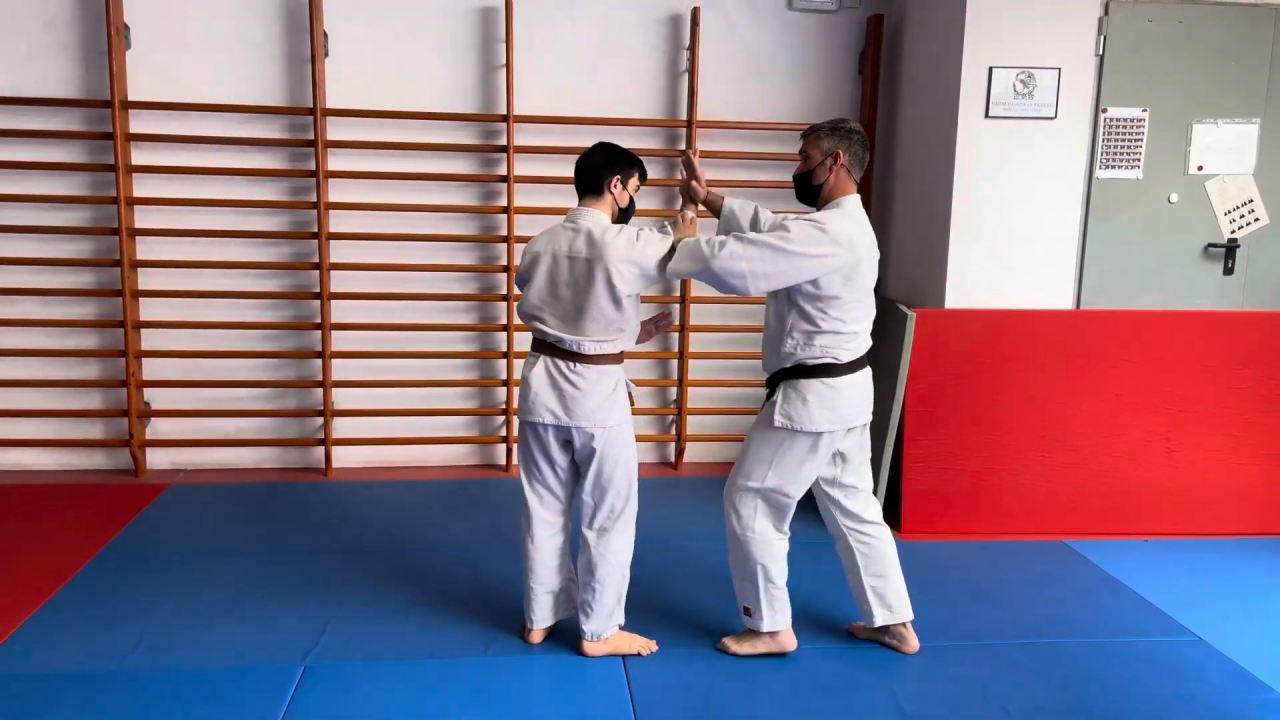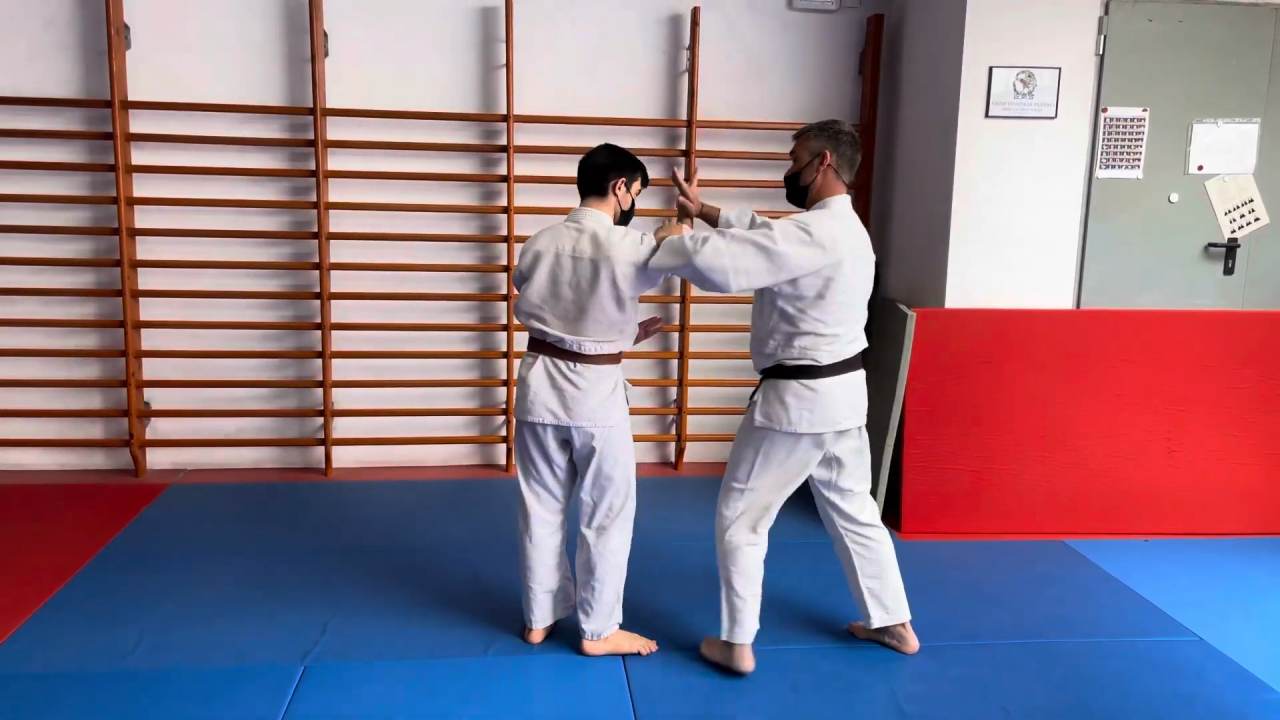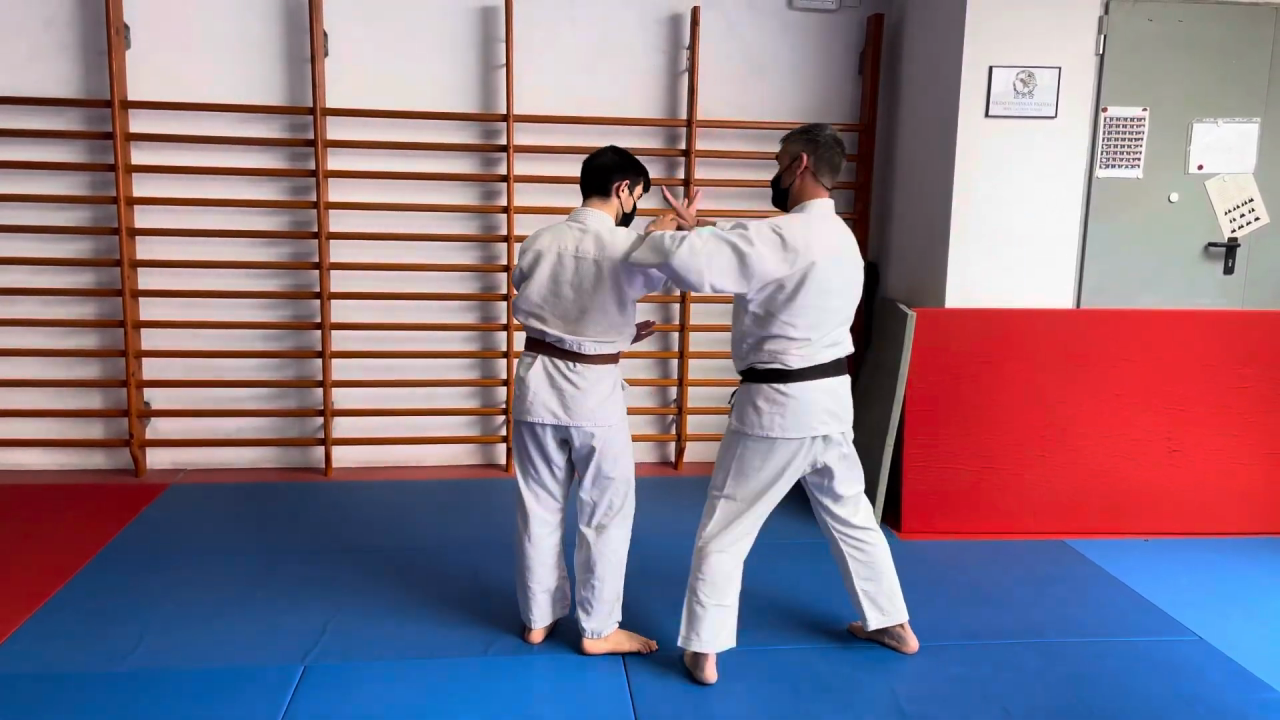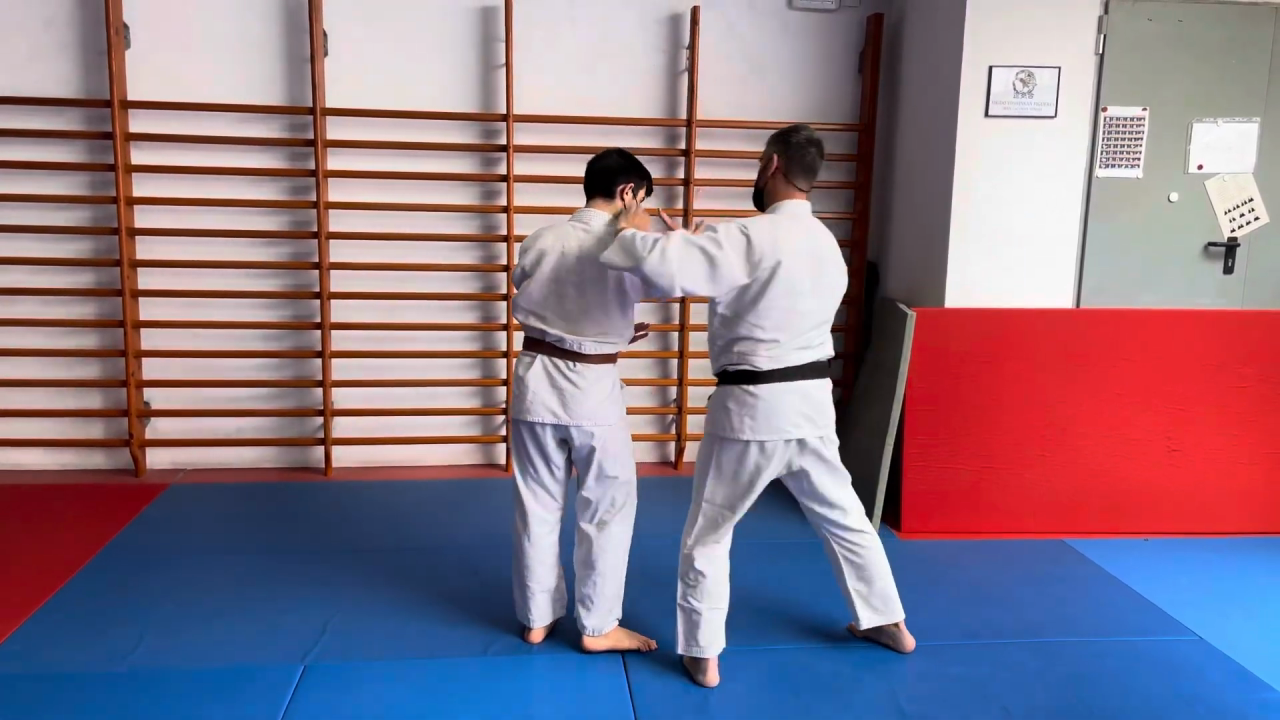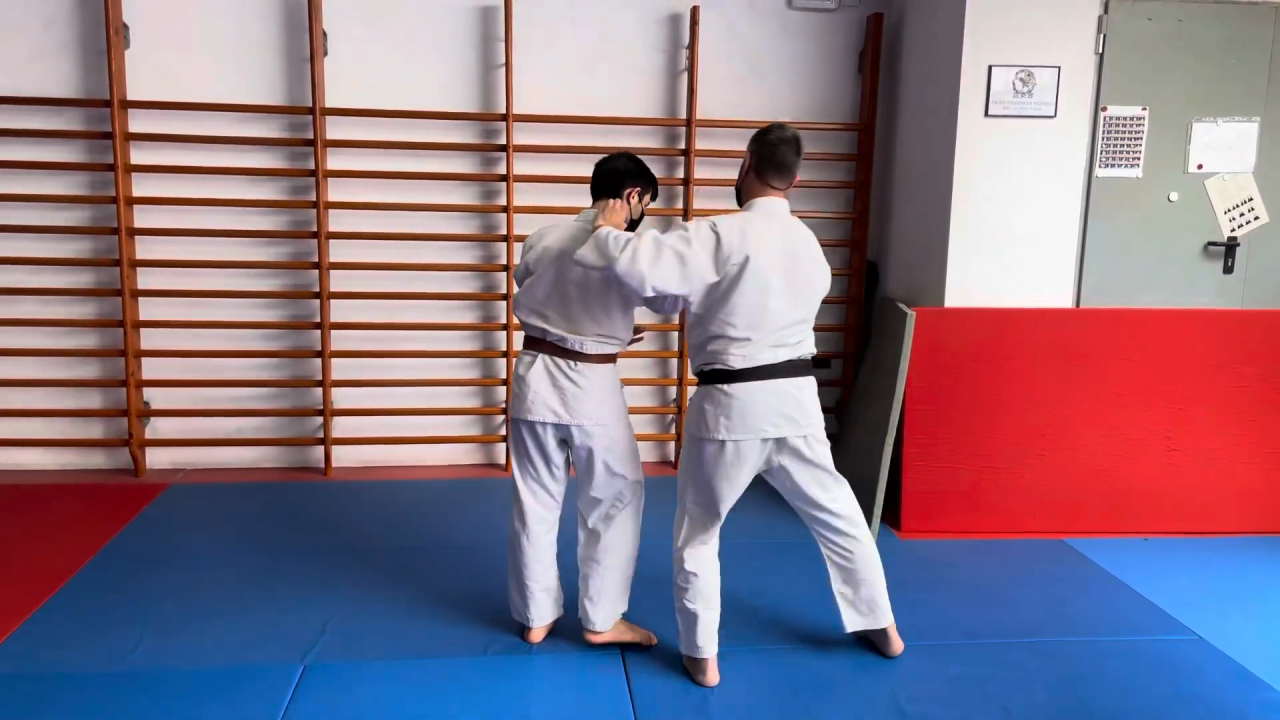
dt=0.1s
person 1, frame 1
left shoulder: (826, 235)
right shoulder: (848, 226)
left elbow: (735, 263)
right elbow: (769, 231)
left wrist: (690, 244)
right wrist: (711, 200)
left hip: (811, 397)
right hip: (849, 391)
left knee: (751, 504)
right knee: (854, 506)
left ankle: (771, 626)
right ankle: (893, 620)
person 1, frame 2
left shoulder: (810, 234)
right shoulder: (845, 228)
left elbow: (715, 260)
right elbow: (764, 236)
left wrist: (673, 239)
right wrist: (705, 210)
left hip: (799, 396)
right hip: (843, 392)
left knee: (741, 512)
right knee: (853, 508)
left ankle: (737, 642)
right ankle: (893, 622)
person 1, frame 3
left shoulder: (784, 236)
right shoulder: (841, 237)
left elbow: (689, 260)
left wrist: (662, 234)
right wrist: (700, 226)
left hip: (778, 402)
right hip: (831, 394)
left knee: (726, 525)
right knee: (849, 512)
left ankle: (703, 651)
right ankle: (892, 623)
person 1, frame 4
left shoulder: (752, 238)
right shoulder: (822, 241)
left elbow: (662, 264)
left wrist: (632, 231)
right wrist: (688, 238)
left hip: (752, 404)
right hip: (812, 398)
left knee: (709, 530)
right knee: (842, 514)
left ankle: (702, 656)
right ankle: (889, 621)
person 1, frame 5
left shoulder: (722, 235)
right shoulder: (807, 241)
left elbow: (637, 265)
left wrist: (609, 227)
right wrist: (682, 240)
left hip: (731, 402)
right hip: (796, 396)
left knee: (699, 532)
right knee: (836, 514)
left ankle: (702, 655)
right ankle: (882, 627)
person 2, frame 1
left shoulder: (539, 244)
right shoulder: (629, 243)
right elbow: (677, 243)
left hip: (542, 382)
right hip: (597, 392)
left knee: (545, 507)
right knee: (608, 515)
left ankle: (540, 617)
right ankle: (600, 630)
person 2, frame 2
left shoulder: (538, 243)
right shoulder: (629, 245)
left elbow: (538, 313)
left hip: (540, 382)
right hip: (595, 391)
left knee: (542, 507)
right knee: (608, 513)
left ankle: (539, 617)
right ankle: (599, 630)
person 2, frame 3
left shoulder: (538, 242)
right shoulder: (629, 246)
left elbow: (533, 309)
left hip: (538, 381)
right hip: (594, 389)
left knee: (539, 506)
right knee: (607, 512)
left ankle: (538, 617)
right ankle: (598, 629)
person 2, frame 4
left shoulder: (539, 241)
left elbow: (531, 309)
left hip: (536, 380)
right hip: (592, 389)
left knee: (537, 506)
right knee: (609, 508)
left ankle: (537, 617)
right ankle: (598, 626)
person 2, frame 5
left shoulder: (541, 241)
left elbow: (528, 305)
right elbow: (671, 302)
left hip: (536, 379)
right hip: (592, 388)
left knee: (536, 505)
right knee: (612, 505)
left ankle: (536, 616)
right ankle: (601, 619)
